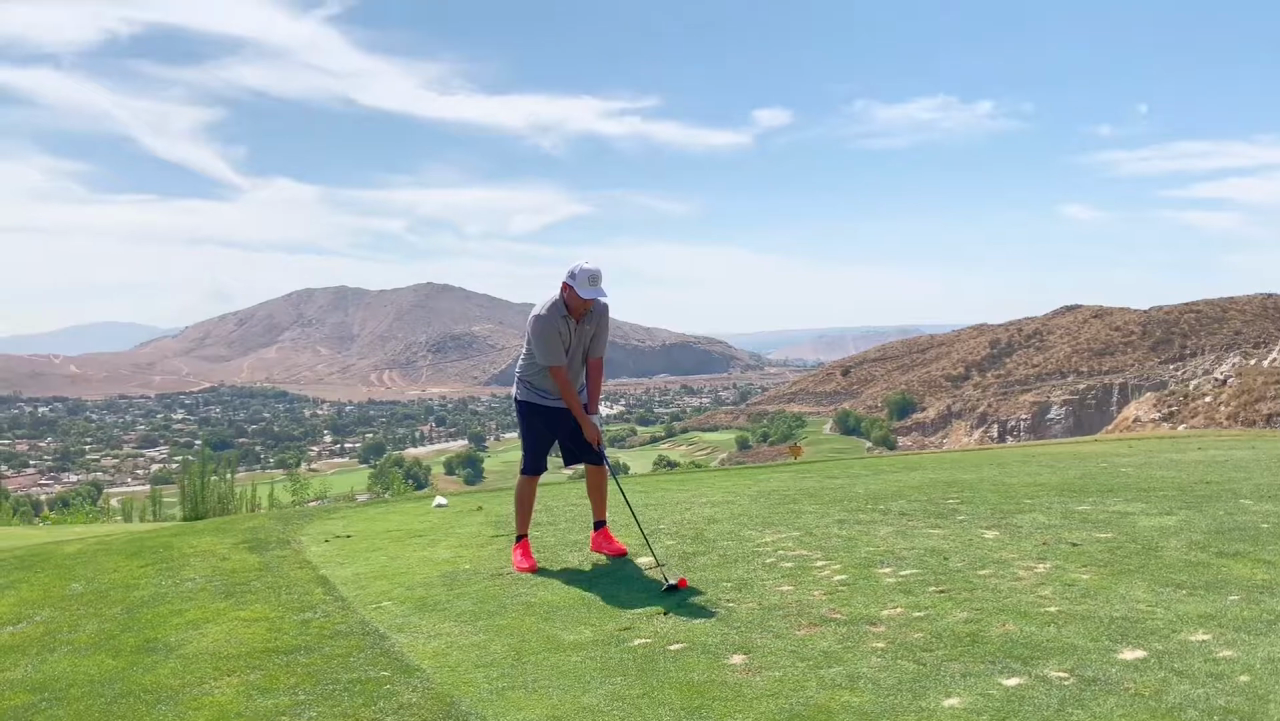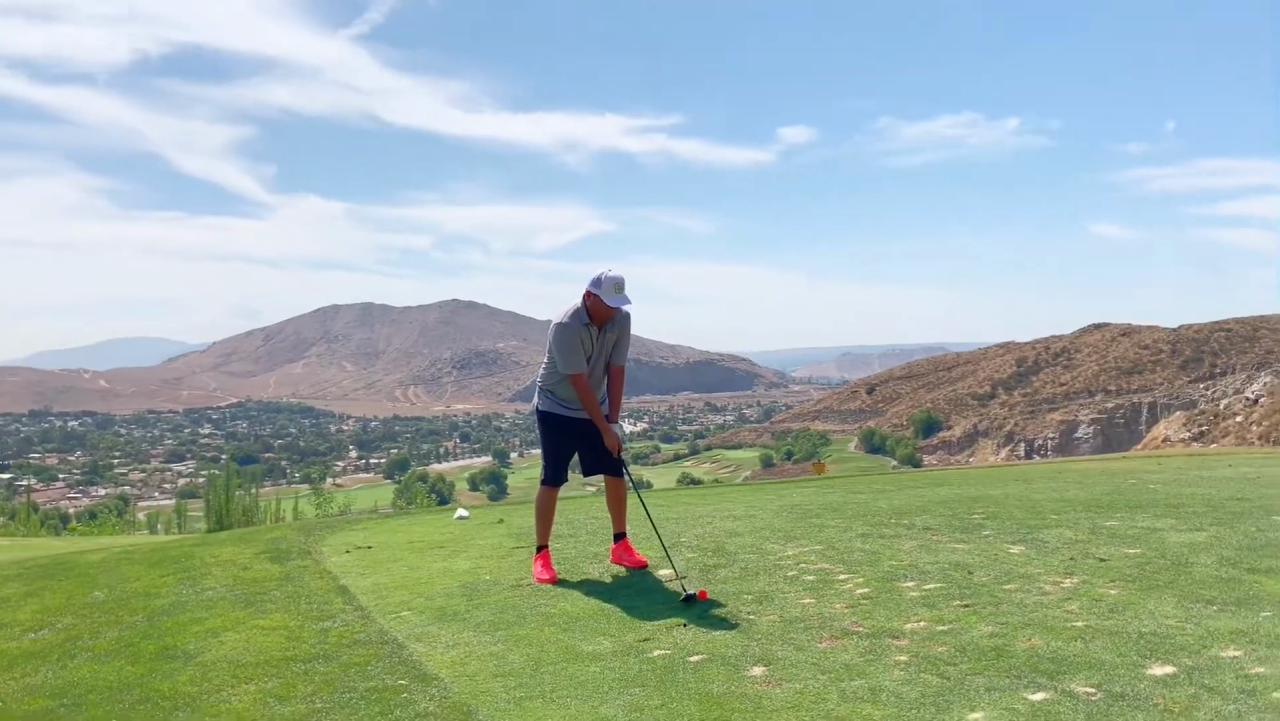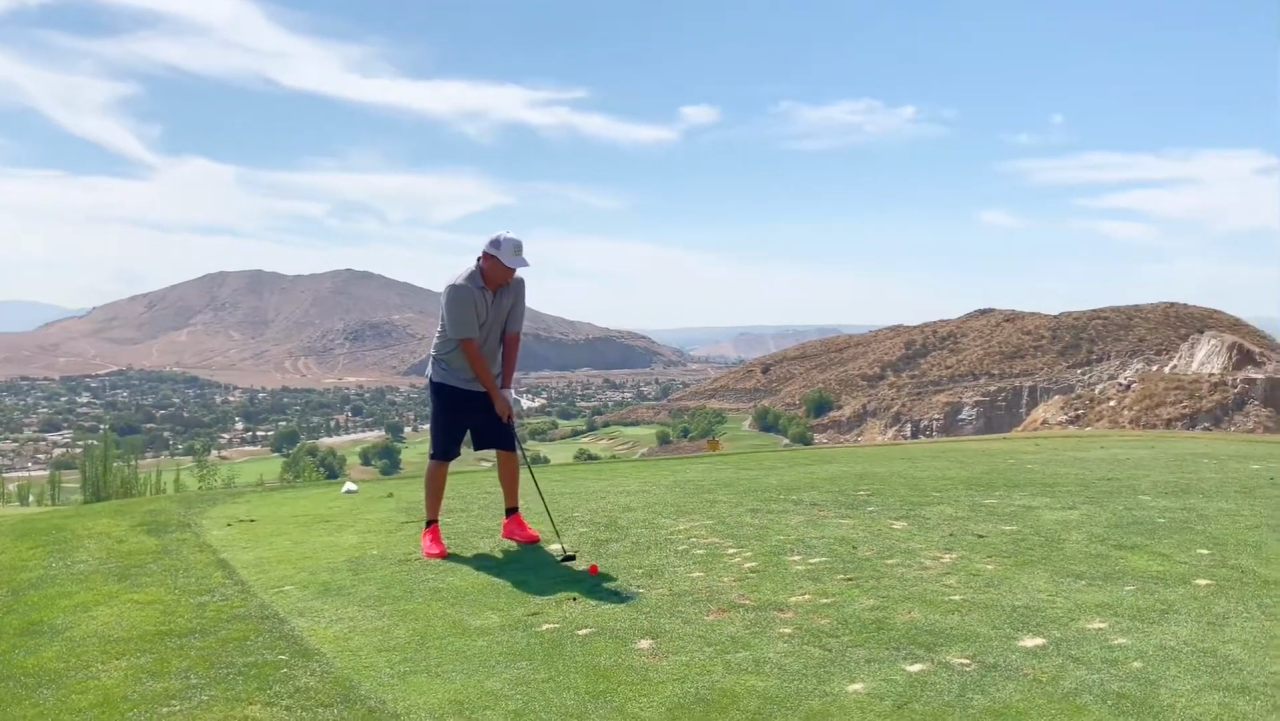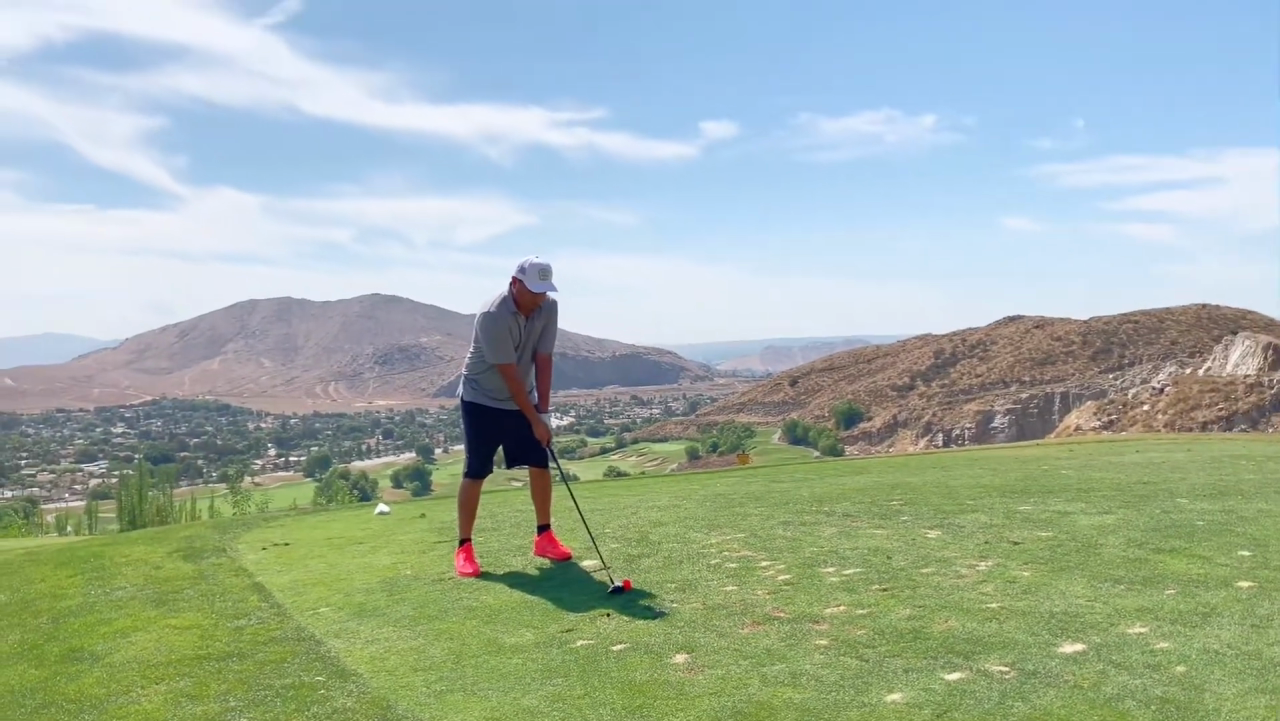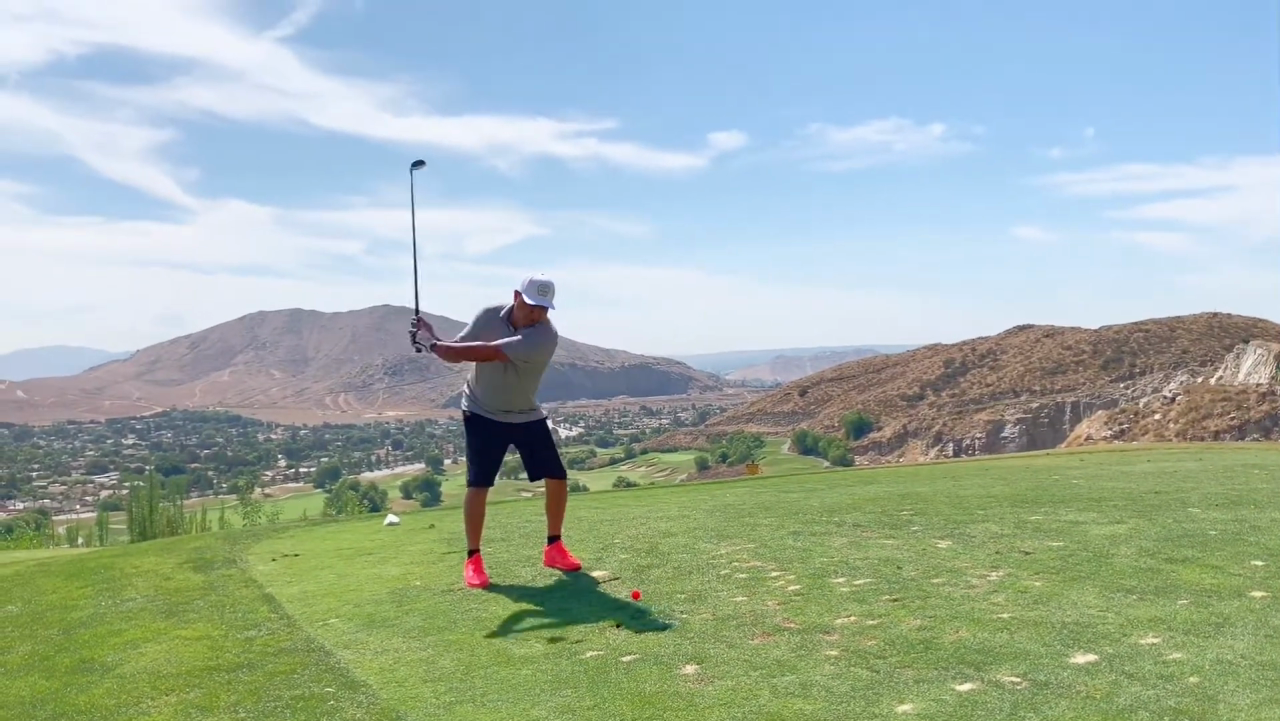
dt=1s
person 1, frame 1
left shoulder: (599, 311)
right shoulder: (543, 318)
left elbow: (595, 364)
right elbow: (559, 376)
left wrist: (593, 413)
right wrist: (584, 422)
left hip: (575, 397)
right hip: (536, 398)
left knee: (596, 461)
right knee: (532, 470)
left ankle: (600, 532)
right ankle: (521, 543)
person 1, frame 2
left shoulder: (621, 319)
right shoulder: (565, 327)
left elbow: (616, 372)
right elbow: (580, 384)
left wrist: (614, 422)
right wrist: (605, 430)
left hip: (596, 408)
right hip: (557, 409)
left knee: (616, 473)
right knee: (552, 480)
left ankle: (620, 544)
right ankle: (542, 554)
person 1, frame 3
left shoulder: (516, 286)
right shoulder: (459, 290)
left elbow: (511, 339)
right elbow: (470, 349)
left wrist: (506, 388)
right wrist: (495, 395)
left hip: (491, 382)
right hip: (451, 382)
left knee: (508, 447)
right knee: (442, 455)
left ankle: (512, 519)
right ankle: (431, 529)
person 1, frame 4
left shoulder: (548, 308)
right shoulder: (493, 317)
left elbow: (543, 361)
right elbow: (510, 374)
left wrist: (543, 411)
right wrist: (535, 420)
left hip: (521, 399)
right hip: (482, 400)
left knee: (540, 464)
right knee: (476, 472)
left ankle: (544, 536)
right ankle: (464, 547)
person 1, frame 5
left shoulder: (545, 336)
right shoulder: (490, 315)
left elbow: (487, 353)
right elbow: (457, 350)
left wrist: (435, 345)
right wrist: (433, 338)
left hip: (526, 416)
right hip: (482, 414)
left knee: (557, 478)
right knee: (478, 484)
left ankle: (554, 546)
right ankle: (473, 558)
